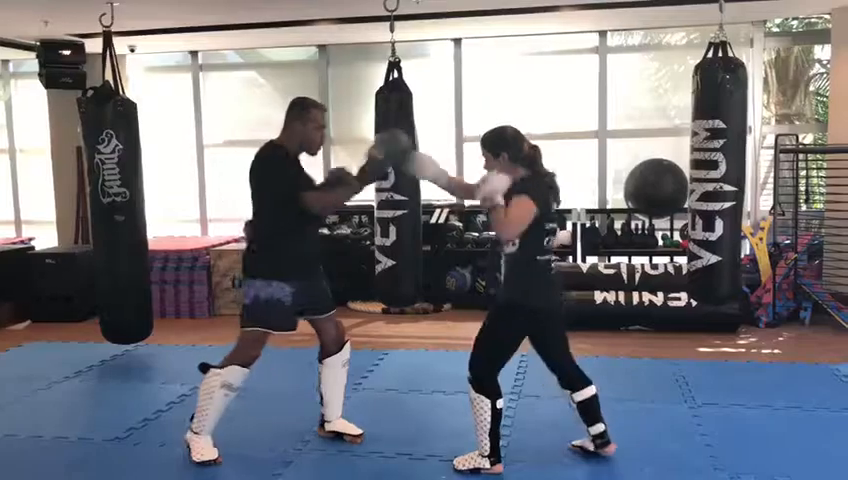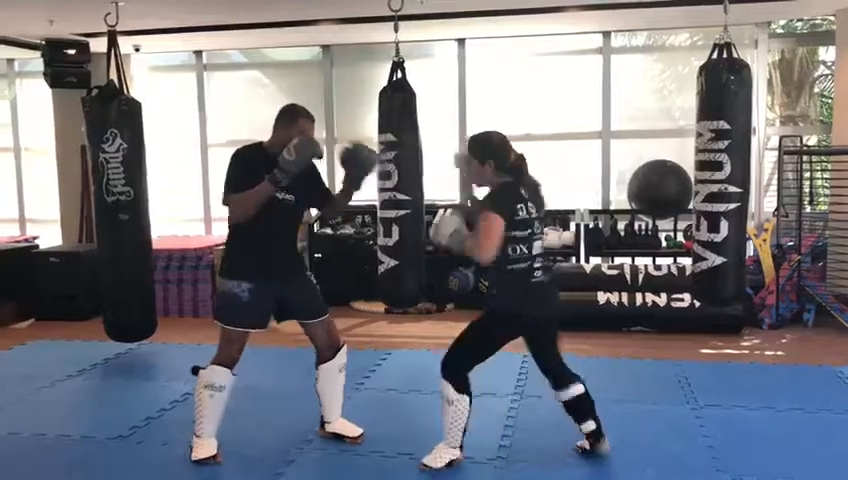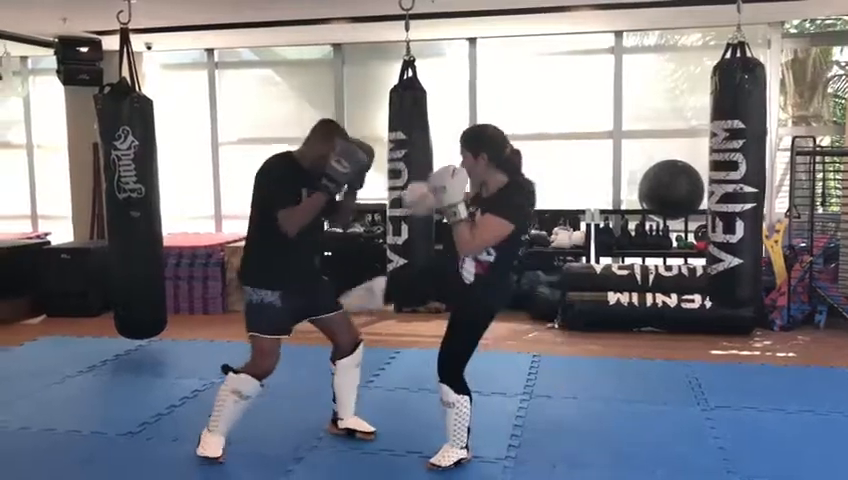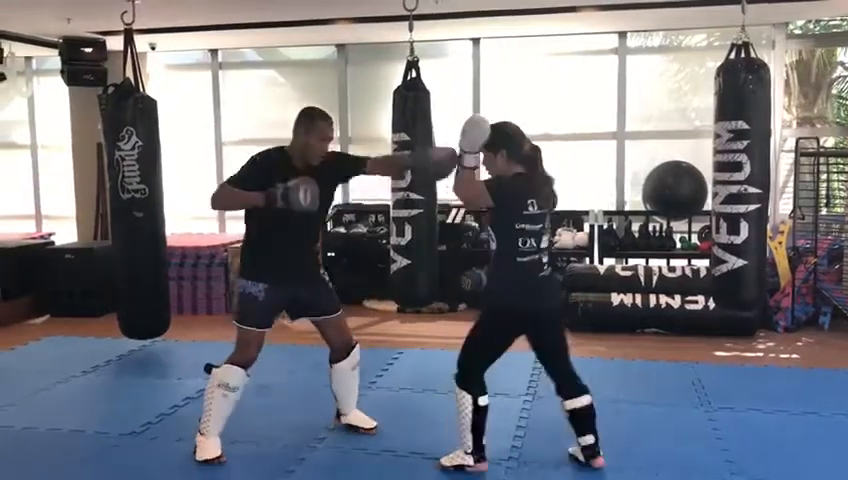
dt=0.5s
person 1, frame 1
left shoulder: (287, 159)
right shoulder: (272, 160)
right elbow: (317, 204)
left wrist: (344, 180)
right wrist: (365, 177)
left hip: (302, 269)
right hip: (272, 273)
left knee: (336, 338)
right knee: (247, 352)
left ankle: (331, 420)
right ankle: (199, 432)
person 1, frame 2
left shoulder: (305, 168)
right shoulder: (247, 159)
left elbow: (332, 209)
right elbow: (237, 210)
left wrist: (353, 182)
right wrist: (279, 174)
left hip: (290, 271)
right hip: (246, 273)
left knee: (330, 342)
right knee: (229, 354)
left ankle: (332, 420)
right ankle: (203, 437)
person 1, frame 3
left shoulder: (317, 174)
right shoulder: (277, 170)
left elbow: (339, 218)
right elbow: (290, 225)
left wrist: (352, 185)
right wrist: (328, 186)
left hip: (305, 275)
right hip: (268, 280)
left knee: (349, 340)
right knee: (263, 363)
left ankle: (343, 418)
right ankle: (213, 432)
person 1, frame 4
left shoulder: (332, 164)
right shoulder: (266, 163)
left elbow: (384, 165)
right elbow: (219, 199)
left wrist: (420, 158)
right wrist: (272, 196)
left hip: (307, 272)
right hip: (262, 274)
left knee: (343, 341)
right knee: (245, 355)
left ankle: (347, 412)
right ankle: (208, 435)
person 2, frame 1
left shoulder: (530, 188)
right shoulder: (524, 183)
left elbow: (505, 231)
right elbow: (472, 191)
left wrist: (493, 199)
right wrist: (437, 175)
left hip: (520, 298)
right hip: (545, 296)
left knee: (482, 373)
right knee: (563, 364)
left ankle: (489, 457)
right ankle: (601, 439)
person 2, frame 2
left shoulder: (498, 201)
right shoulder: (525, 189)
left elbow: (484, 253)
left wrist: (454, 235)
left hip: (512, 305)
right hip: (540, 299)
left knee: (454, 367)
right knee: (555, 370)
left ankle: (451, 448)
right ankle: (596, 438)
person 2, frame 3
left shoulder: (514, 202)
right shoulder: (487, 188)
left elbow: (468, 245)
left wrist: (454, 204)
right wrist: (437, 199)
left hip: (482, 294)
right hip: (462, 278)
left knee: (450, 366)
left ankle: (458, 446)
person 2, frame 4
left shoulder: (505, 189)
right shoulder: (540, 186)
left elbow: (461, 189)
left wrist: (468, 152)
left hip: (509, 300)
right hip: (546, 296)
left knee: (468, 371)
right knee: (562, 370)
left ankle: (474, 455)
right ankle: (591, 449)
